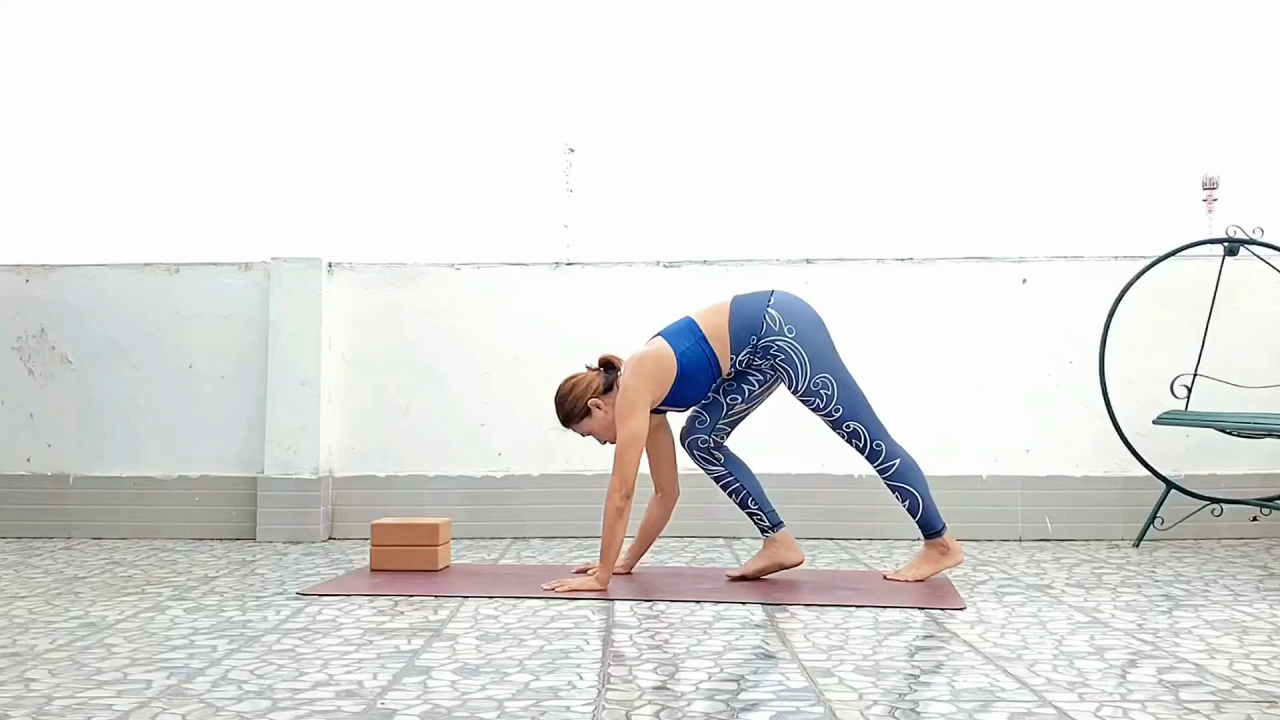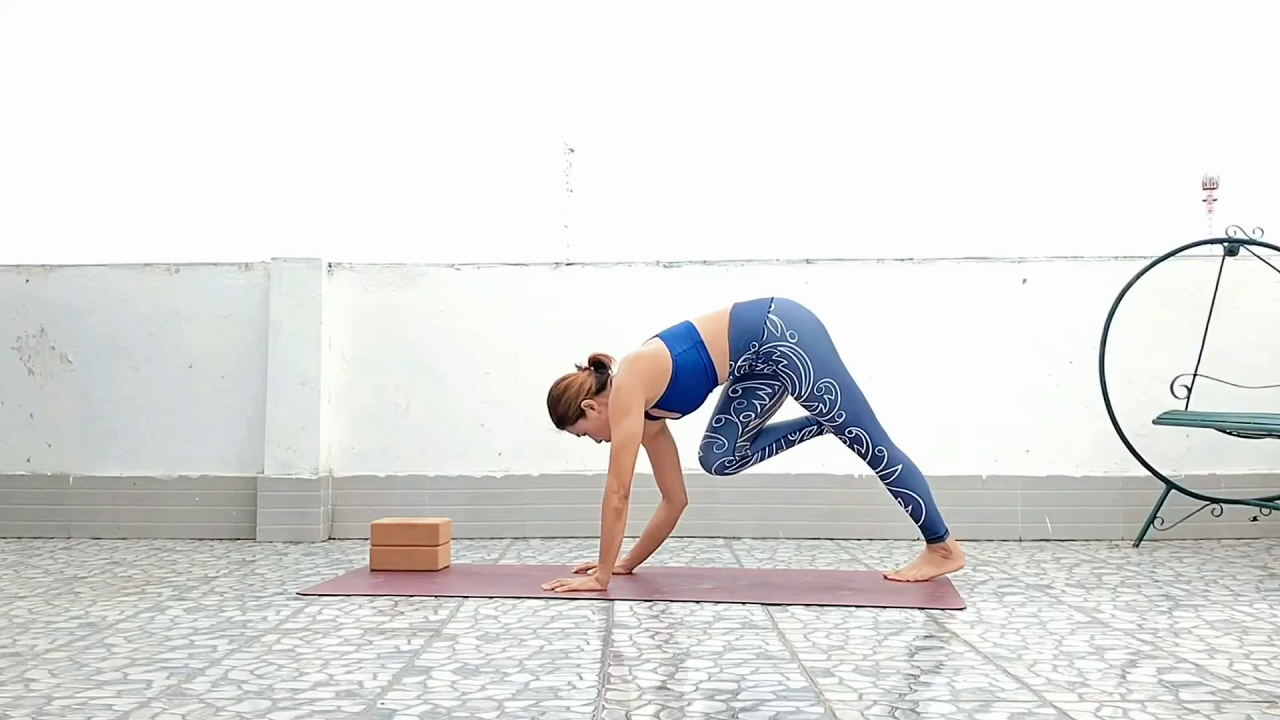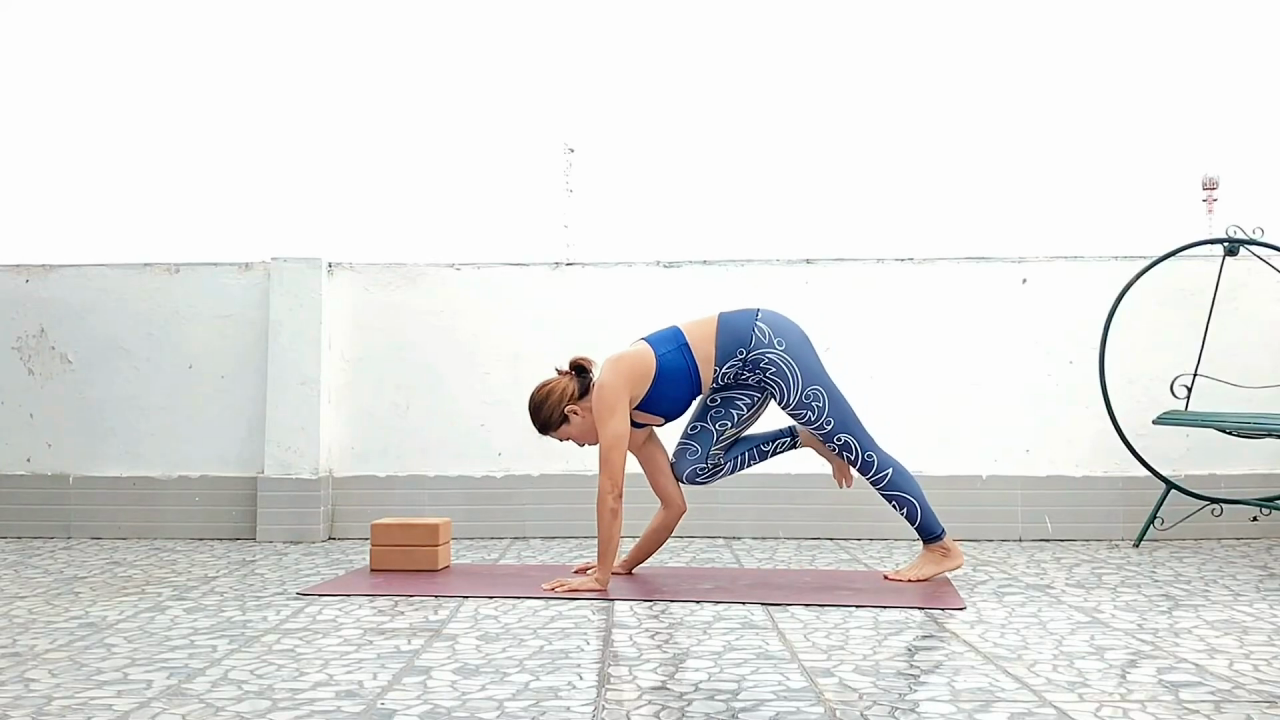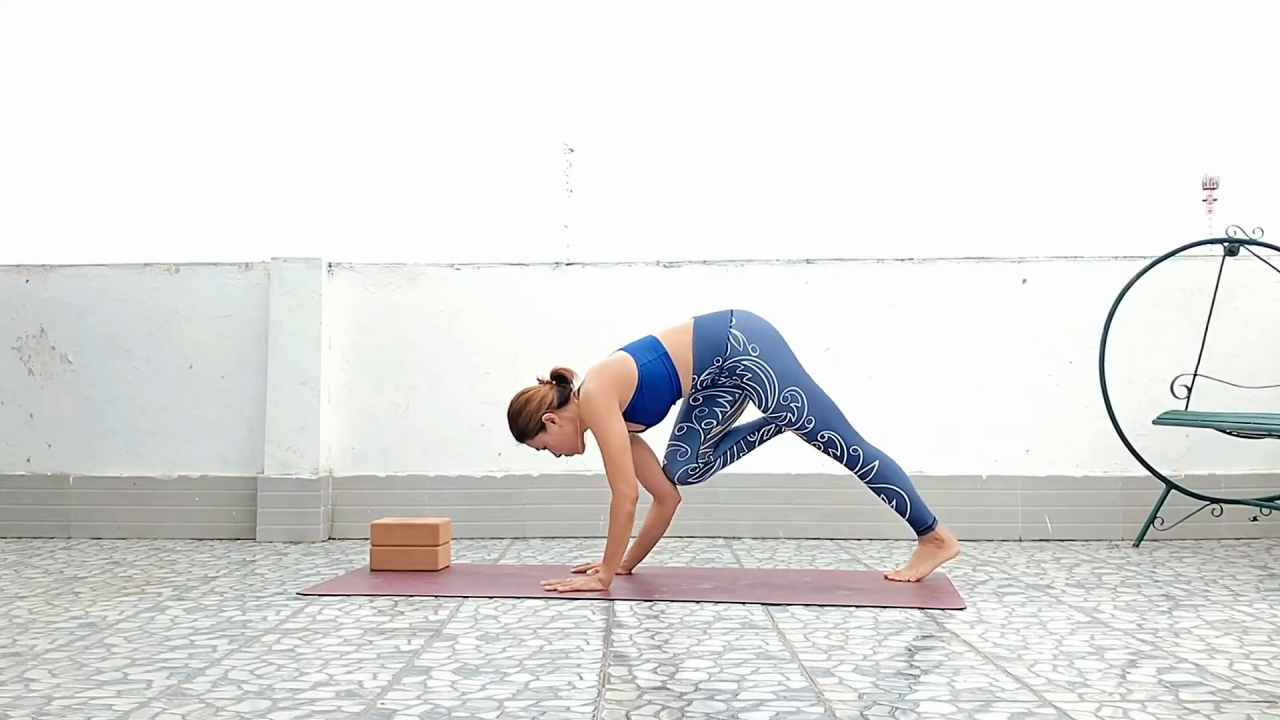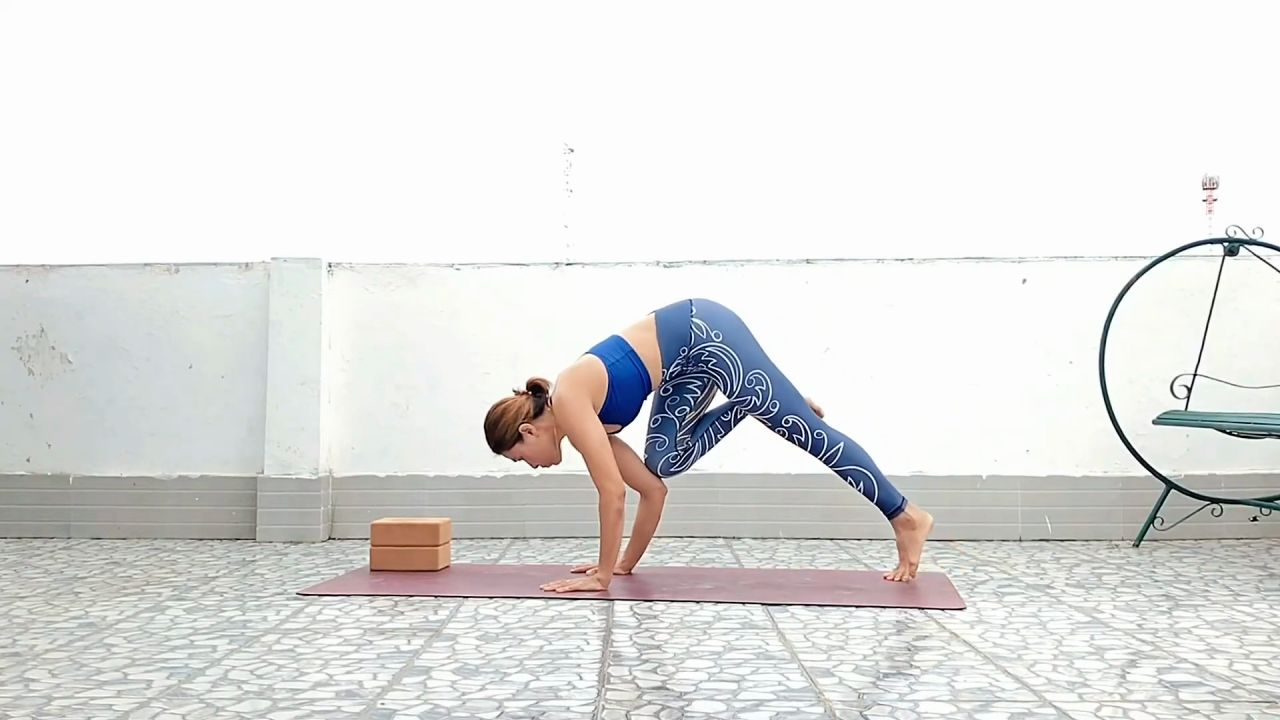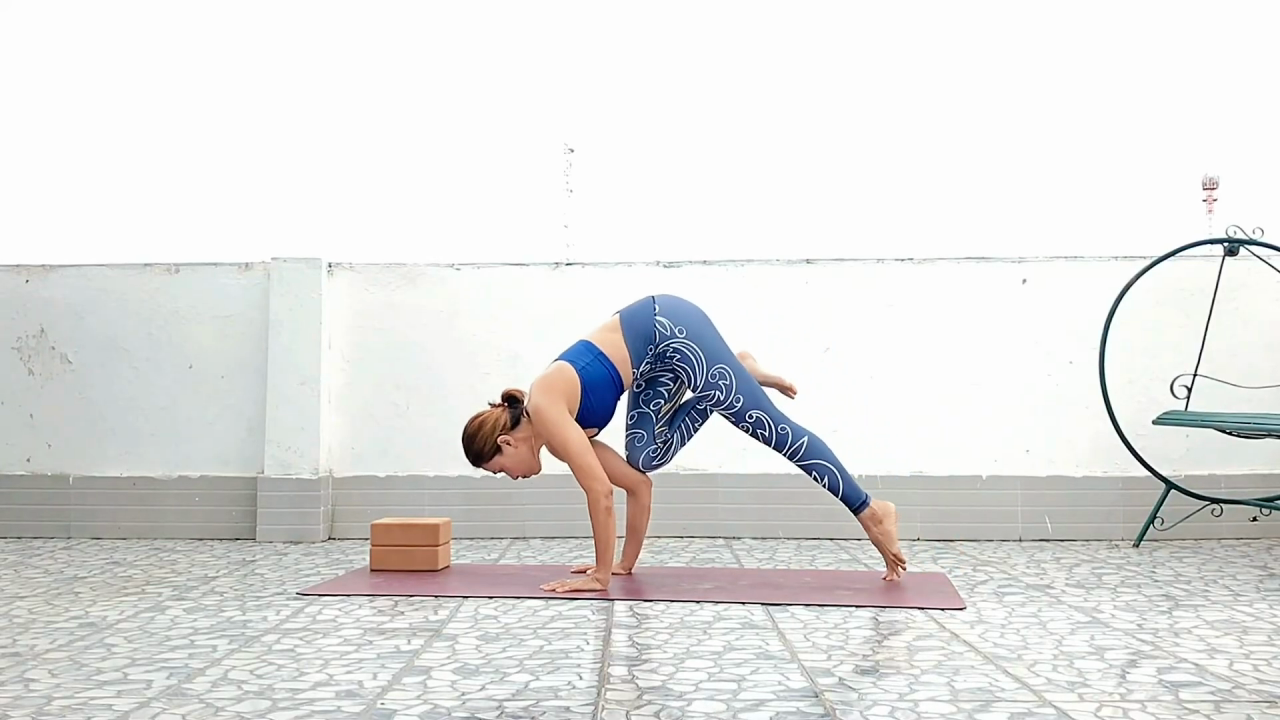
dt=0.4s
person 1, frame 1
left shoulder: (633, 390)
right shoulder: (648, 400)
left elbow: (621, 493)
right elbow: (666, 493)
left wrist: (602, 577)
right wrist: (626, 562)
left hip: (779, 327)
right hip: (763, 339)
left knee: (865, 436)
right knee: (700, 439)
left ankle: (940, 544)
right ankle: (777, 542)
person 1, frame 2
left shoulder: (627, 391)
right shoulder: (645, 409)
left elbow: (618, 494)
right elbow: (674, 500)
left wrist: (602, 576)
right wrist: (628, 563)
left hip: (779, 333)
right hip: (764, 349)
left knee: (869, 445)
right knee: (720, 456)
left ankle: (943, 547)
right ankle: (830, 425)
person 1, frame 3
left shoulder: (610, 389)
right shoulder: (633, 419)
left elbow: (611, 494)
right elbow: (673, 504)
left wrist: (601, 576)
right wrist: (625, 564)
left hip: (763, 342)
right hip: (744, 364)
left knee: (856, 451)
right knee: (692, 467)
left ankle: (941, 547)
right ankle: (802, 437)
person 1, frame 4
left shoulder: (595, 397)
right shoulder: (611, 418)
left elbow: (625, 496)
right elbow: (666, 496)
left wrist: (604, 576)
right wrist: (625, 564)
left hip: (739, 345)
right hip: (723, 366)
left knee: (841, 444)
right knee: (684, 469)
left ankle: (935, 537)
right ankle: (783, 420)
person 1, frame 5
left shoulder: (568, 402)
right shoulder: (586, 418)
left elbow: (612, 493)
right elbow: (652, 488)
left wrist: (602, 575)
right wrist: (625, 564)
left hip: (701, 331)
right hip: (687, 354)
left knee: (804, 429)
right knee: (664, 462)
left ankle: (906, 517)
right ankle: (752, 401)
person 1, frame 6
left shoulder: (543, 409)
right shoulder: (562, 428)
left elbow: (601, 492)
right elbow: (638, 484)
left wrist: (601, 575)
right wrist: (624, 563)
left hip: (667, 327)
right hip: (656, 350)
left knee: (770, 427)
right knee: (645, 459)
left ankle: (871, 512)
right ankle: (738, 375)
